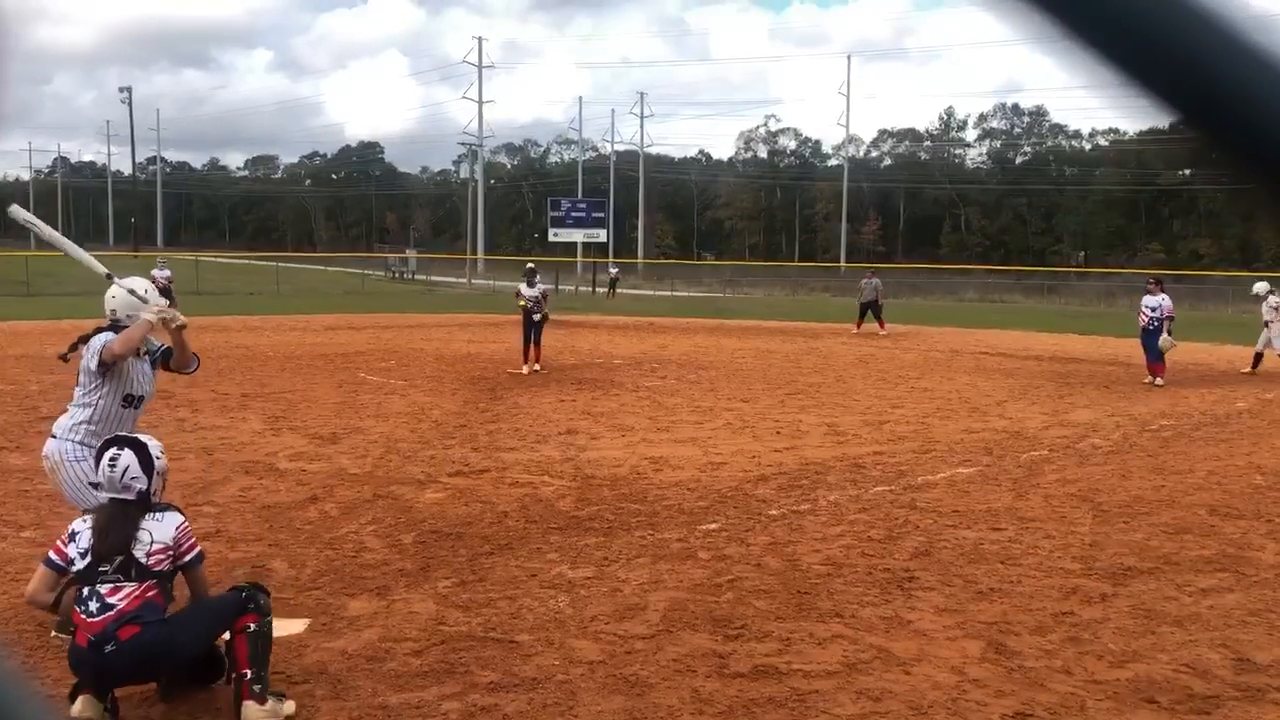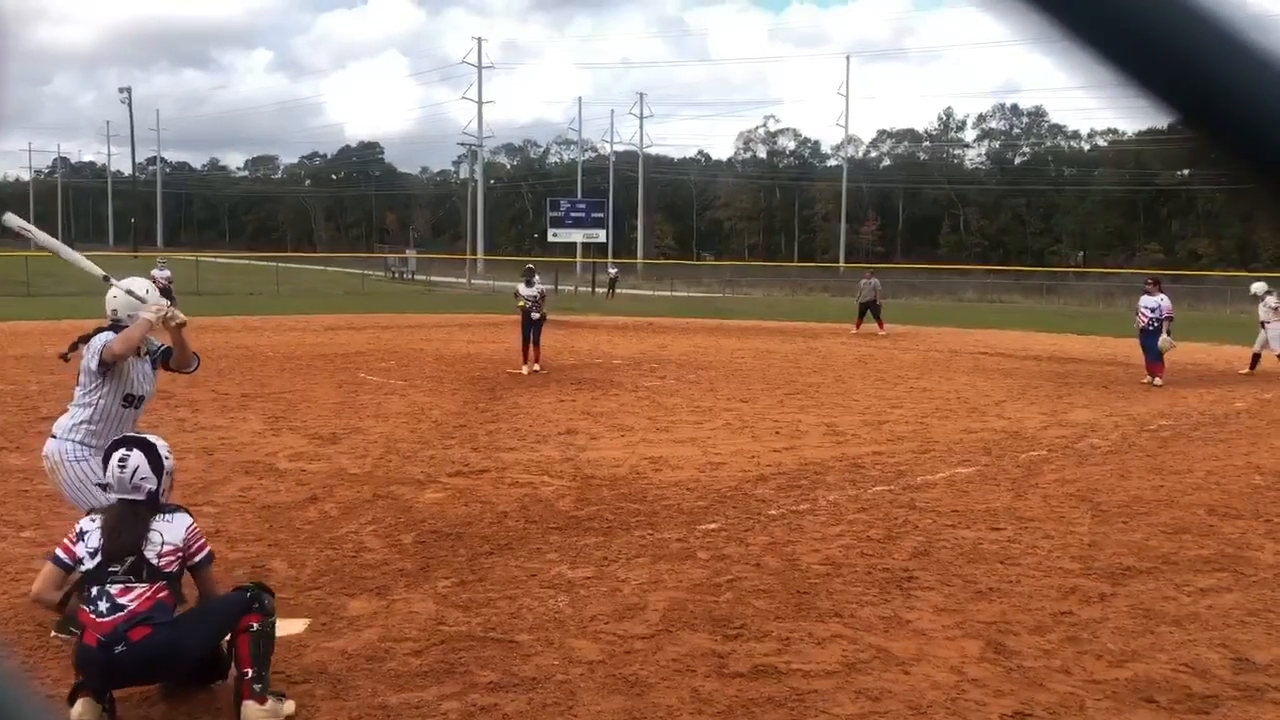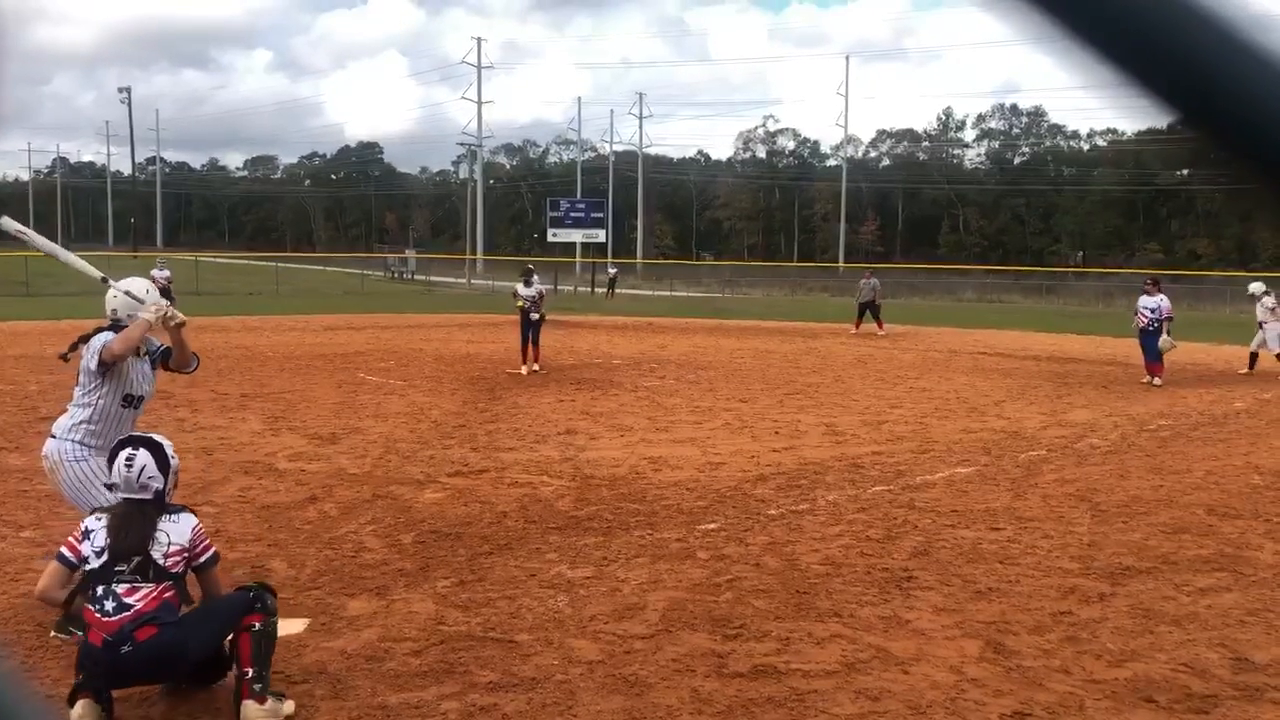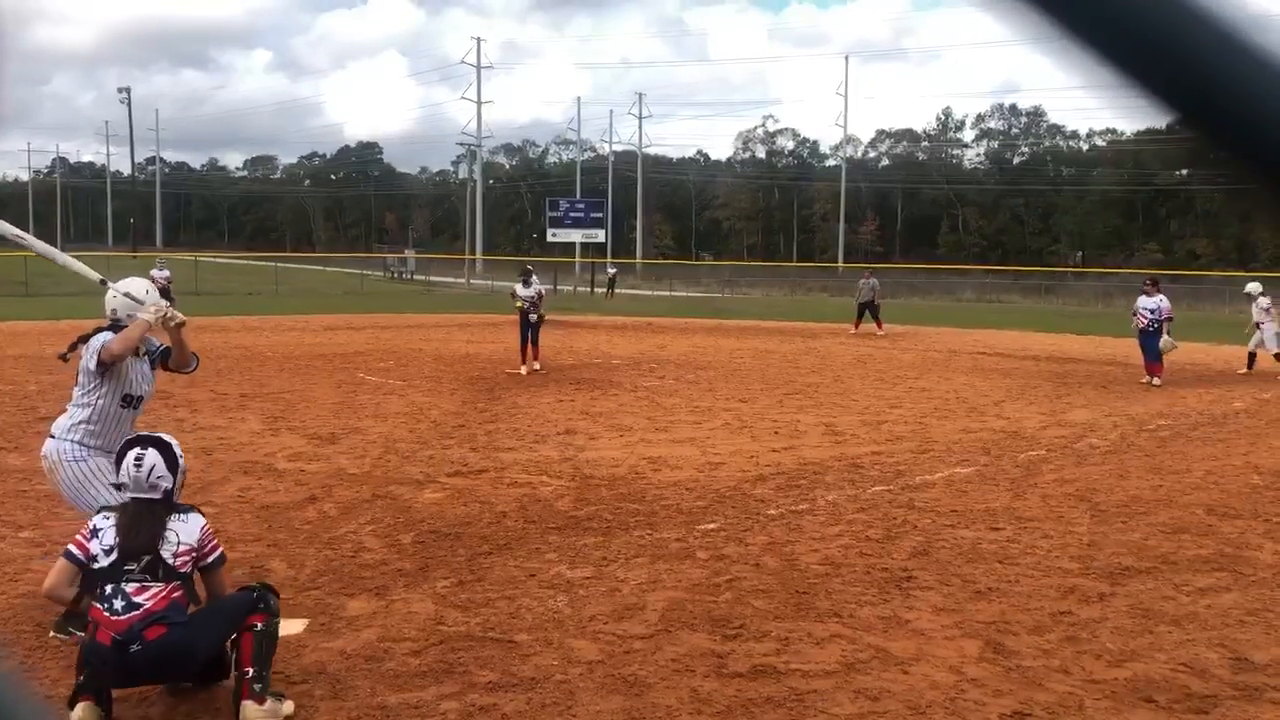
dt=0.1s
person 1, frame 1
left shoulder: (147, 347)
right shoulder: (104, 342)
left elbow: (186, 365)
right elbow: (117, 352)
left wrist: (176, 332)
right wrist: (150, 318)
right hip: (74, 452)
person 1, frame 2
left shoulder: (147, 346)
right shoulder: (104, 342)
left elbow: (185, 363)
right elbow: (117, 351)
left wrist: (176, 331)
right wrist: (149, 319)
left hip: (106, 451)
right hip: (73, 450)
person 1, frame 3
left shoulder: (147, 347)
right shoulder: (103, 343)
left elbow: (186, 364)
right elbow: (118, 351)
left wrist: (175, 332)
right wrist: (148, 320)
left hip: (105, 452)
right hip: (72, 451)
person 1, frame 4
left shoulder: (146, 347)
right shoulder: (101, 343)
left elbow: (185, 364)
right elbow: (116, 351)
left wrist: (175, 332)
right wrist: (148, 320)
left hip: (105, 452)
right hip: (72, 451)
right ankle: (75, 616)
person 2, frame 1
left shoulder: (81, 526)
right shoulder: (170, 521)
left elbow: (36, 594)
right elbow: (202, 597)
left wrist: (84, 612)
left hip: (89, 662)
right hip: (148, 655)
right knee: (249, 599)
left ankle: (89, 695)
person 2, frame 2
left shoulder: (88, 526)
right shoulder: (179, 523)
left elbow: (41, 592)
right elbow: (210, 597)
left wrist: (91, 612)
left hip: (96, 662)
right hip: (156, 656)
right knee: (253, 599)
person 2, frame 3
left shoulder: (92, 525)
right shoulder: (185, 523)
left elbow: (46, 589)
right elbow: (214, 597)
left wrist: (91, 608)
left hip: (101, 663)
right hip: (163, 656)
right knee: (256, 599)
person 2, frame 4
left shoulder: (100, 523)
right shoulder: (192, 523)
left elbow: (53, 588)
right elbow: (219, 598)
left wrist: (99, 607)
left hip: (107, 663)
right hip: (169, 655)
right knee: (259, 599)
